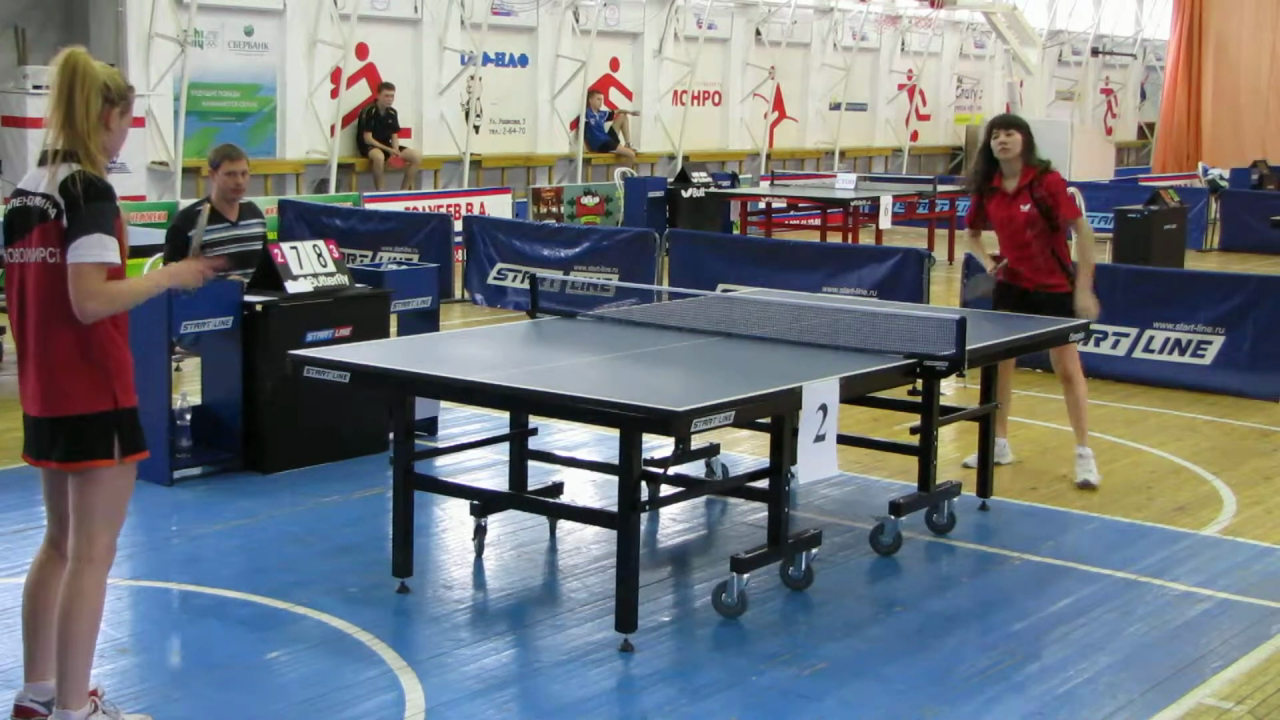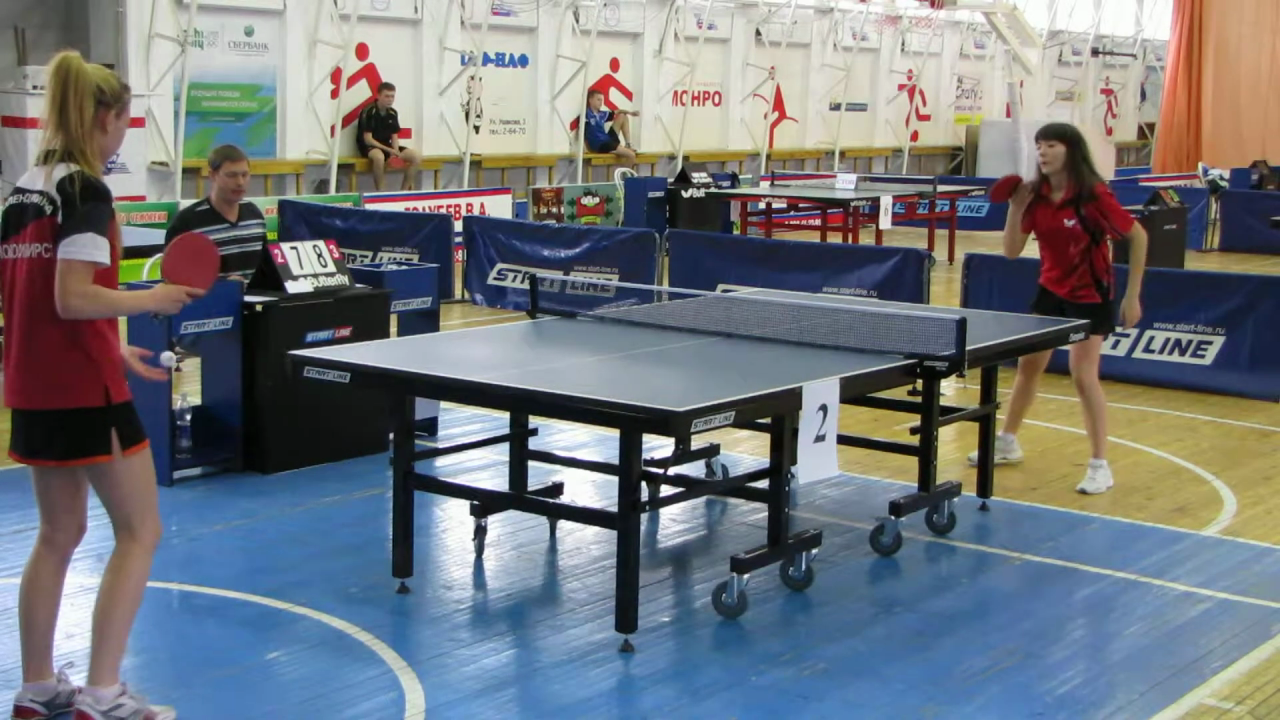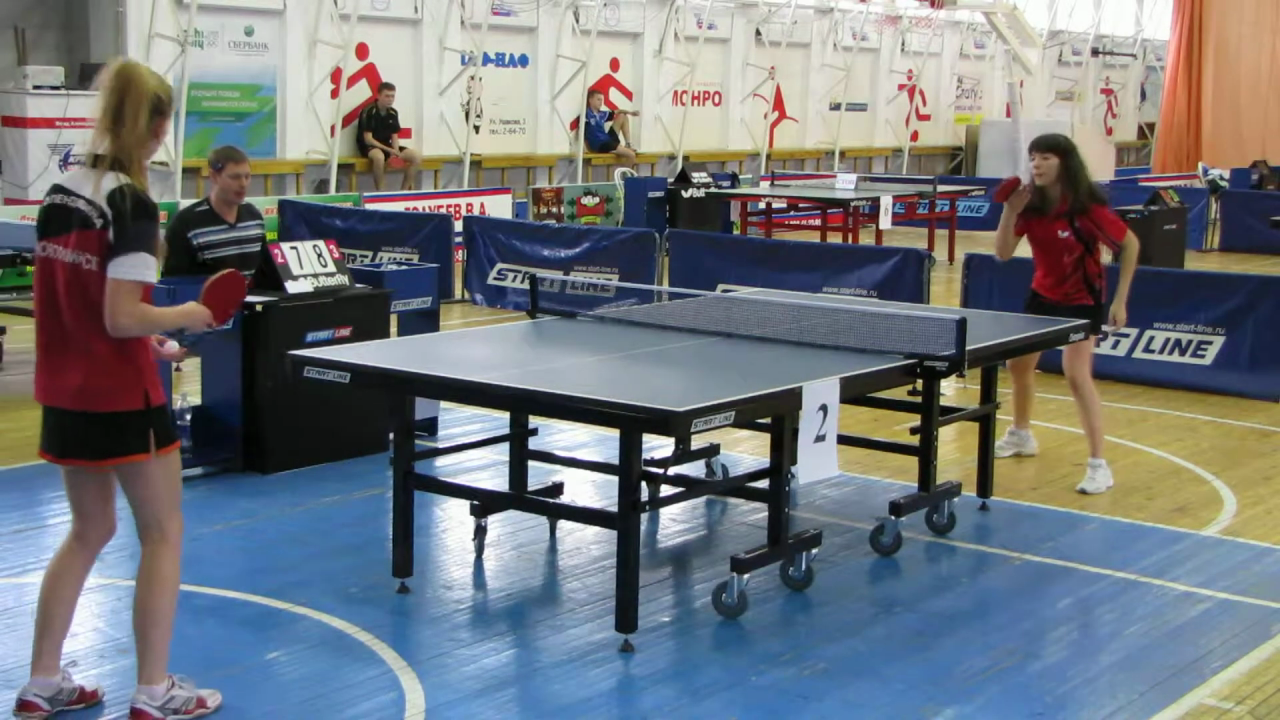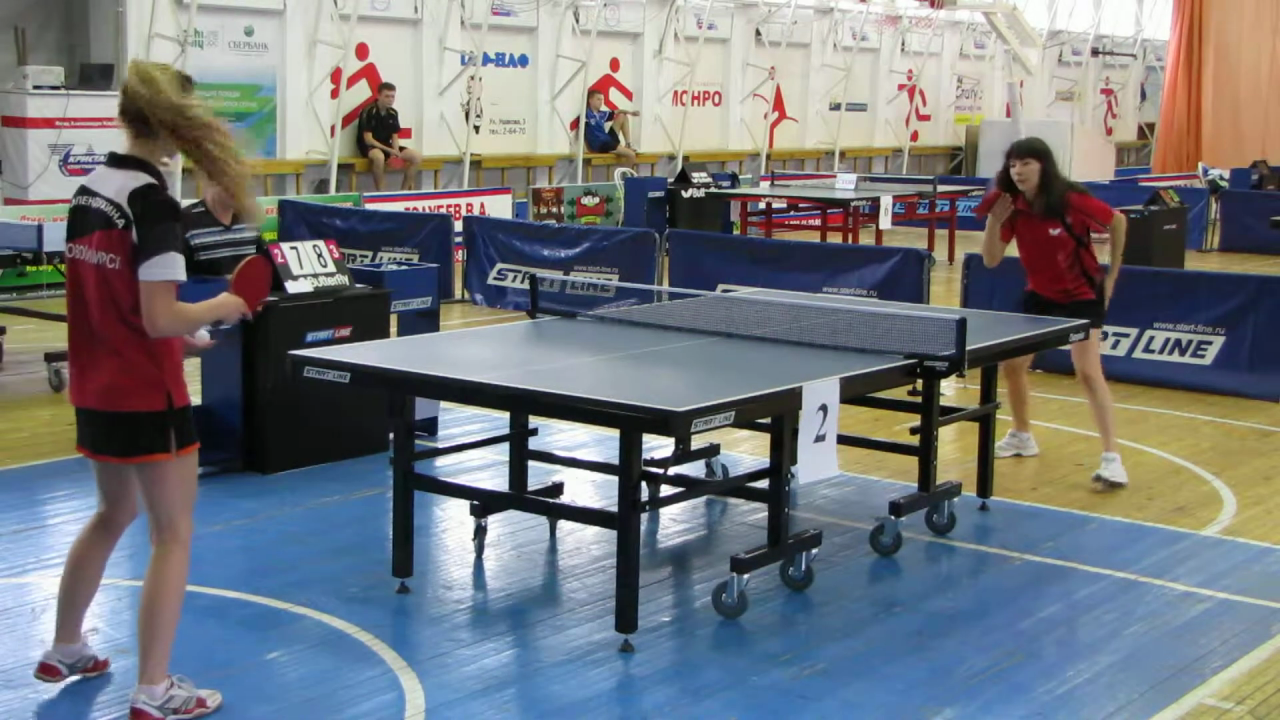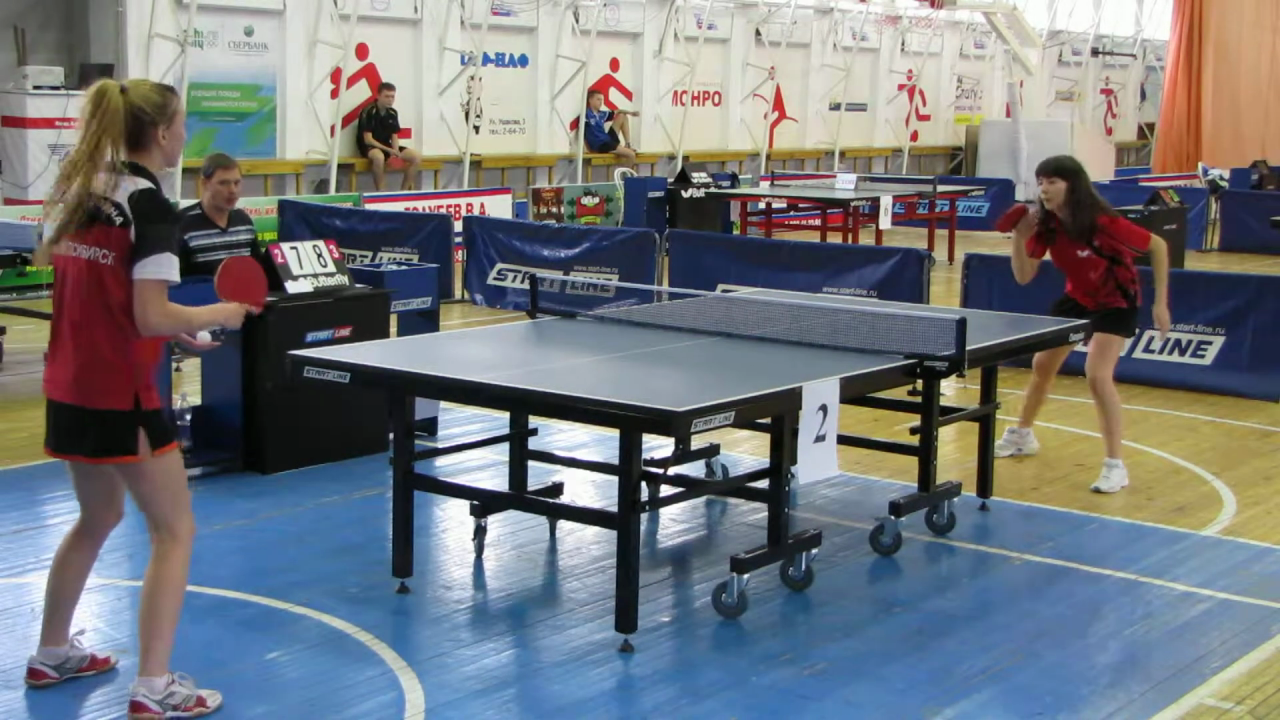
dt=0.4s
person 1, frame 1
right shoulder: (88, 190)
right elbow: (90, 301)
right wrist: (170, 276)
right hip: (92, 397)
left knee: (59, 543)
right knee: (92, 554)
person 1, frame 2
right shoulder: (85, 190)
right elbow: (73, 299)
left wrist: (115, 351)
right wrist: (152, 298)
right hip: (85, 393)
left knee: (58, 536)
right knee: (140, 535)
person 1, frame 3
left shoulder: (62, 189)
right shoulder: (131, 202)
left elbow: (69, 297)
right elbow: (122, 318)
right wrist: (183, 316)
left hip: (65, 393)
right hip: (122, 397)
left knee: (89, 531)
right knee: (163, 536)
person 1, frame 4
left shoulder: (88, 190)
right shoulder: (153, 203)
right elbow: (160, 319)
left wrist: (183, 329)
right wrist: (219, 308)
left hip: (94, 389)
right hip: (147, 396)
left knee: (113, 513)
right knee: (172, 536)
left ankle: (64, 648)
person 1, frame 5
left shoulder: (85, 197)
right shoulder: (151, 206)
right elbow: (151, 317)
left wrist: (178, 327)
right wrist: (216, 313)
left hip: (70, 390)
right hip: (119, 395)
left knee: (99, 517)
right knee: (174, 532)
left ankle: (51, 653)
person 2, frame 1
left shoulder: (1048, 181)
right shoulder: (986, 189)
left elbow: (1083, 232)
right elbow: (973, 234)
left wrist: (1084, 288)
right wrist: (987, 262)
left hip: (1054, 286)
right hip: (1011, 285)
left knee: (1068, 369)
right knee: (998, 364)
left ankle: (1084, 455)
right ankle: (999, 445)
person 2, frame 2
left shoulder: (1093, 196)
right shoulder: (1035, 195)
left elbow: (1138, 237)
right elbow: (1011, 252)
left wrist: (1132, 295)
right wrist: (1016, 210)
left hip: (1090, 296)
right hip: (1050, 291)
left knee: (1084, 377)
right knee: (1028, 366)
left ankle: (1100, 466)
right ankle: (1007, 441)
person 2, frame 3
left shoulder: (1087, 207)
right shoulder: (1031, 203)
left elbow: (1130, 245)
right elbow: (1003, 254)
left wrist: (1120, 299)
right wrist: (1010, 212)
left hip: (1081, 299)
right hip: (1043, 294)
left knee: (1077, 376)
right knee: (1018, 364)
left ankle: (1098, 465)
right ankle: (1021, 434)
person 2, frame 4
left shoulder: (1071, 200)
right shoulder: (1011, 207)
left elbow: (1118, 221)
right elbow: (991, 261)
left wrist: (1111, 276)
right wrist: (994, 221)
left hip: (1081, 295)
right hip: (1040, 295)
left knee: (1088, 372)
right knee: (1011, 365)
left ankle: (1111, 459)
right ankle: (1022, 436)
person 2, frame 5
left shoulder: (1102, 222)
right shoulder: (1044, 223)
left elbow: (1158, 247)
right elbow: (1023, 277)
left wrist: (1160, 303)
right wrist: (1019, 238)
left hip: (1115, 303)
right hip: (1075, 299)
left knee: (1097, 375)
right knee: (1042, 366)
left ankle: (1115, 465)
right ankle: (1021, 434)
